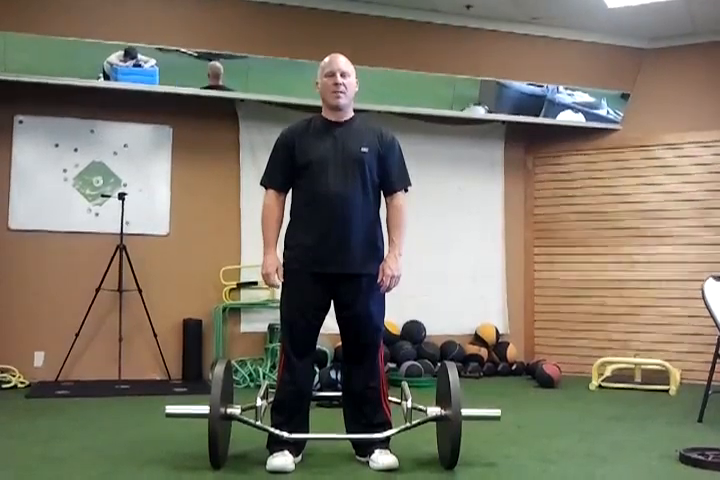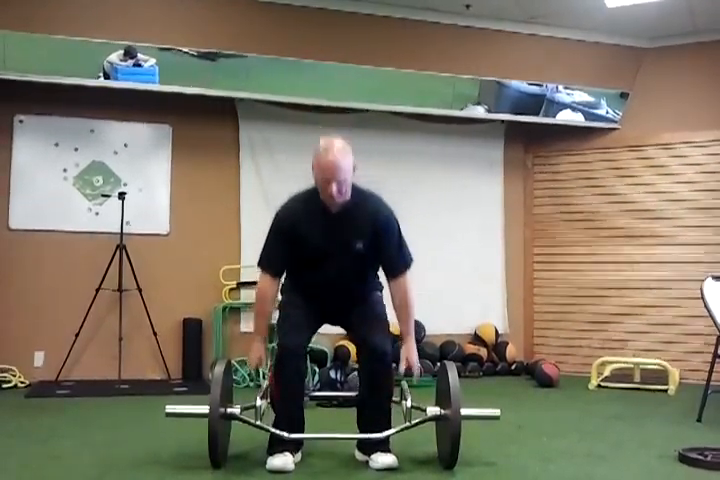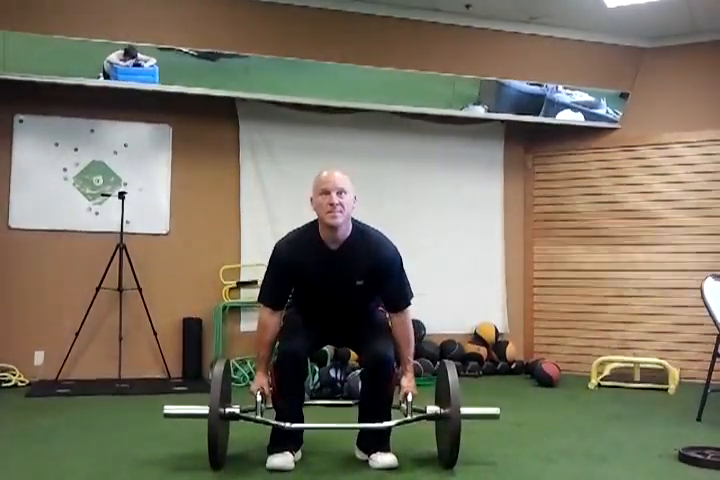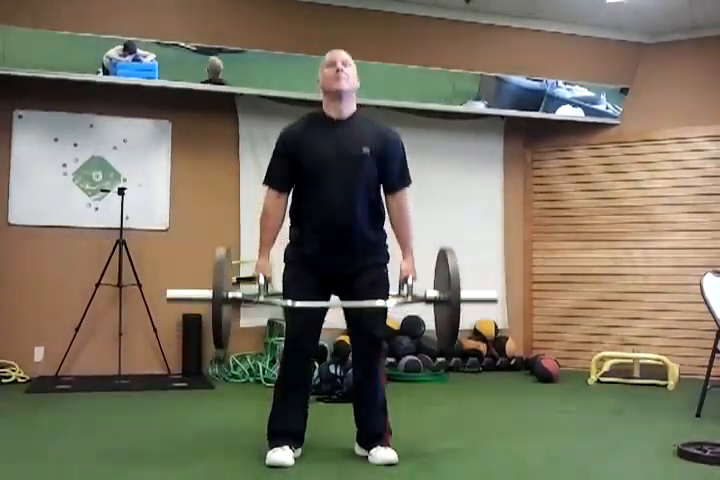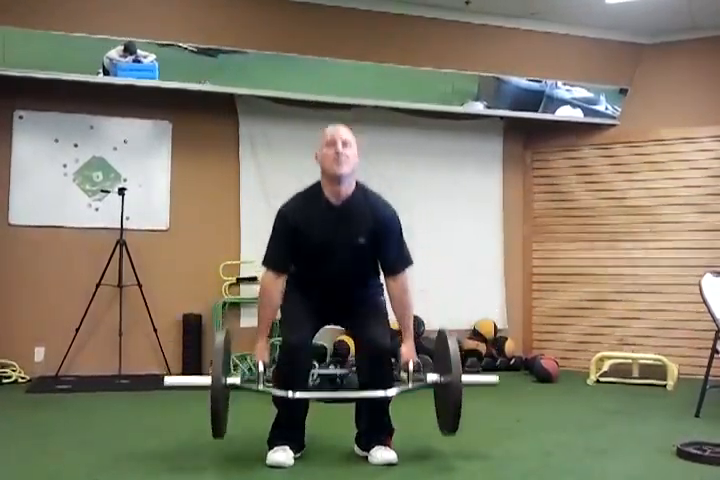
dt=1s
person 1, frame 1
left shoulder: (380, 139)
right shoulder: (295, 137)
left elbow: (396, 198)
right elbow: (274, 195)
left wrist: (395, 254)
right wrist: (270, 252)
left hip: (363, 267)
right hip: (304, 265)
left knee: (365, 354)
right knee: (296, 353)
left ankle: (372, 441)
right ankle: (285, 443)
person 1, frame 2
left shoulder: (377, 213)
right shoulder: (291, 214)
left elbow: (398, 279)
right elbow: (269, 278)
left wrist: (409, 341)
right wrist: (258, 340)
left hip: (360, 296)
right hip: (304, 296)
left knee: (378, 350)
right knee: (289, 350)
left ankle: (373, 443)
right ankle: (285, 444)
person 1, frame 3
left shoulder: (380, 249)
right shoulder: (289, 249)
left elbow: (399, 312)
right elbow: (271, 311)
left wrist: (408, 371)
right wrist: (261, 371)
left hip: (363, 318)
right hip: (307, 317)
left knee: (382, 357)
right knee: (289, 353)
left ankle: (373, 443)
right ankle: (286, 443)
person 1, frame 4
left shoulder: (382, 136)
right shoulder: (296, 135)
left elbow: (397, 197)
right elbow: (276, 197)
left wrist: (407, 254)
right wrist: (264, 255)
left hip: (366, 261)
right hip: (307, 261)
left knee: (369, 348)
right knee: (298, 347)
left ankle: (373, 439)
right ankle: (285, 439)
person 1, frame 5
left shoulder: (380, 213)
right shoulder: (294, 212)
left elbow: (397, 279)
right elbow: (274, 277)
left wrist: (408, 340)
right wrist: (261, 341)
left hip: (362, 296)
right hip: (306, 295)
left knee: (379, 349)
right knee: (294, 347)
left ankle: (373, 439)
right ankle: (286, 440)
